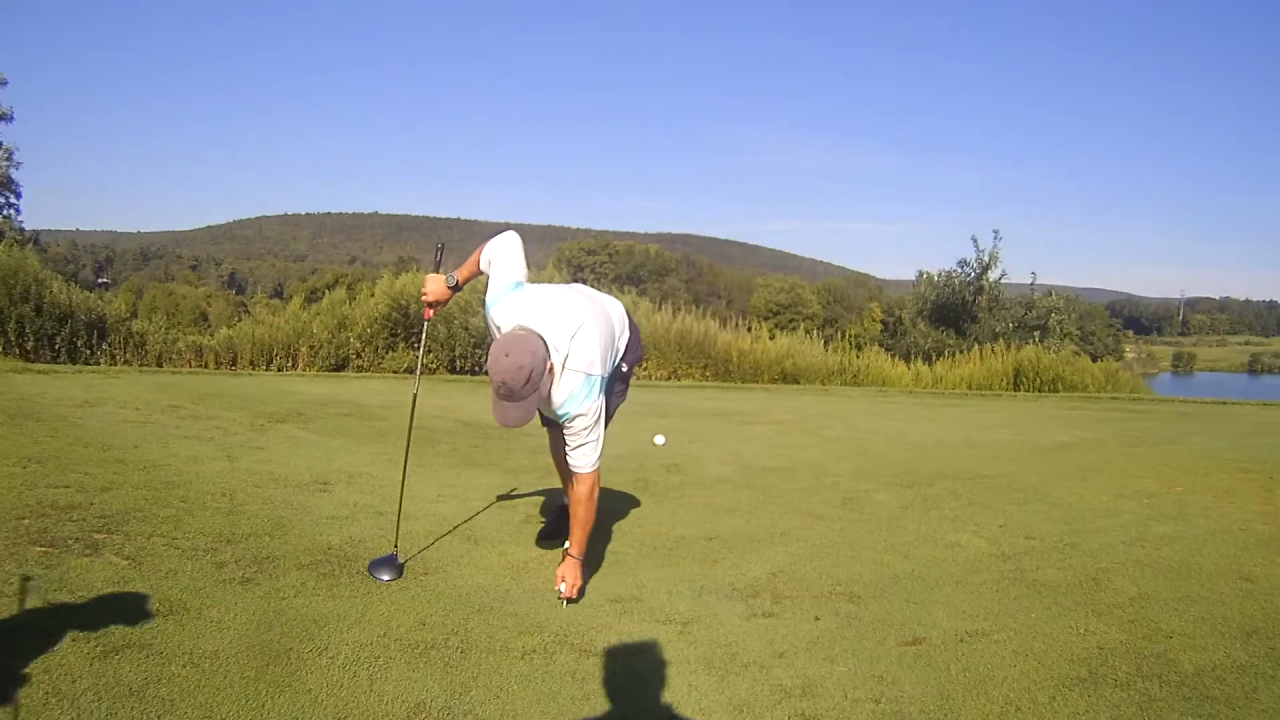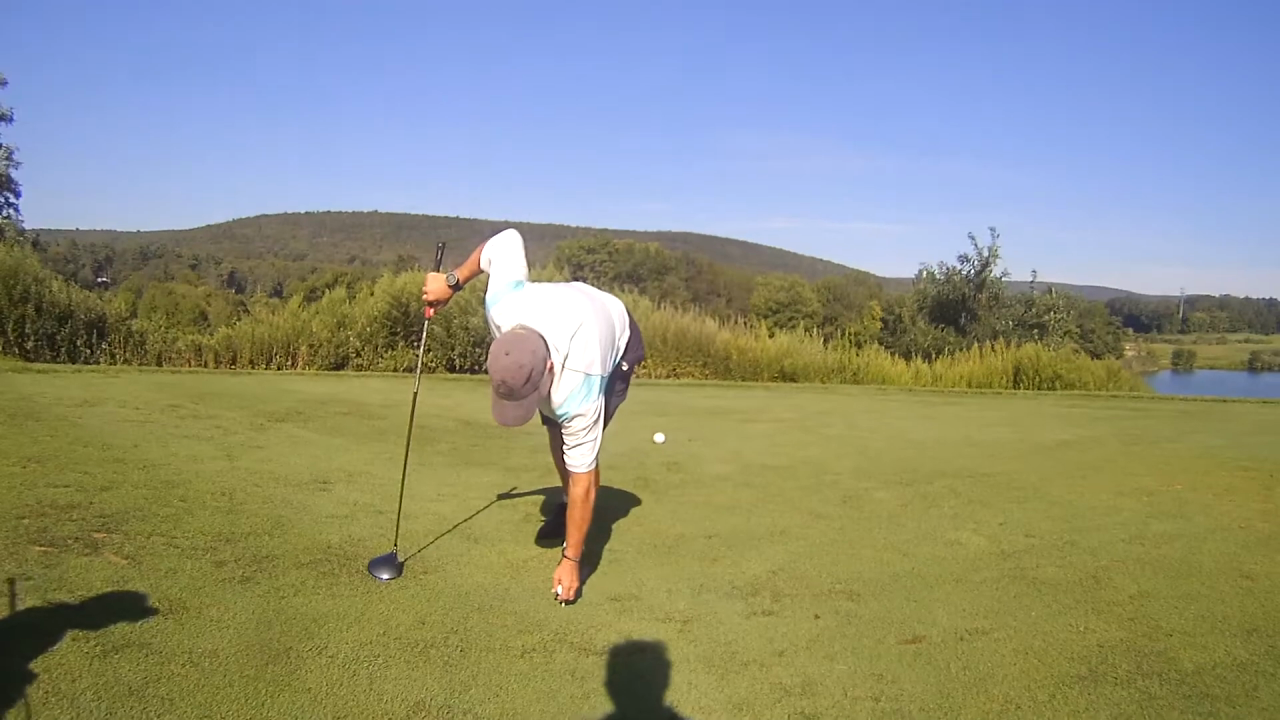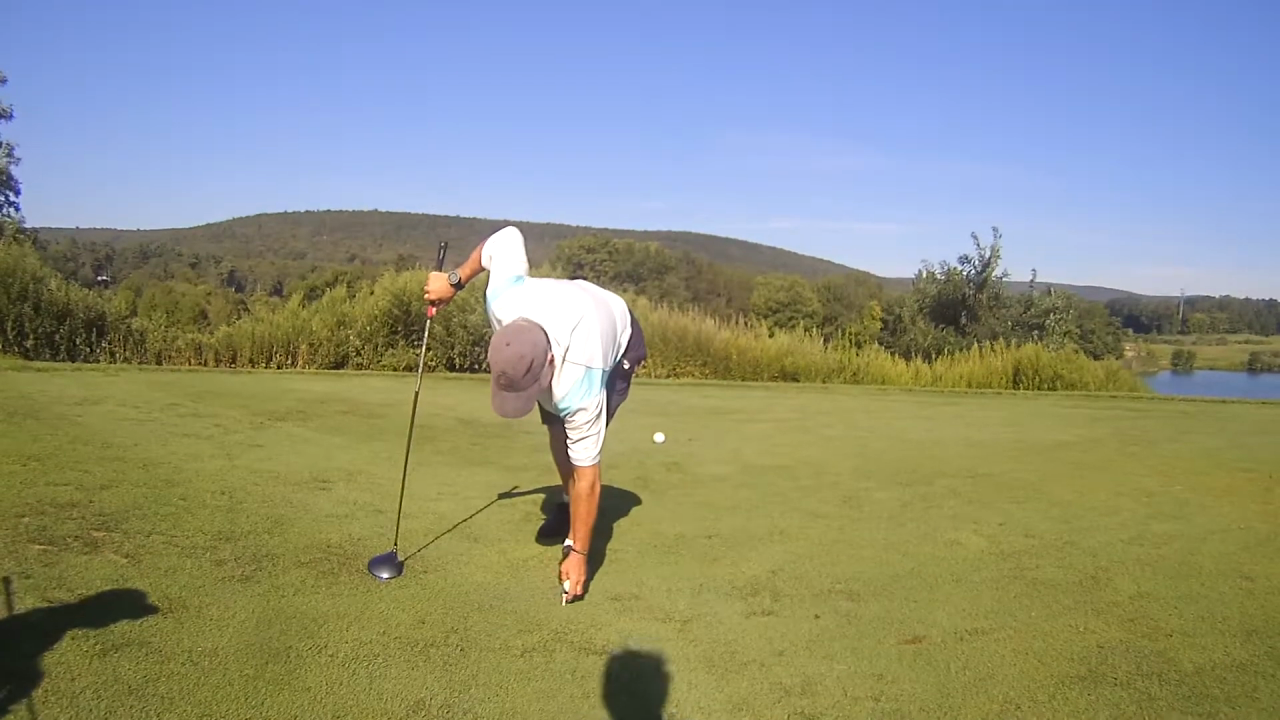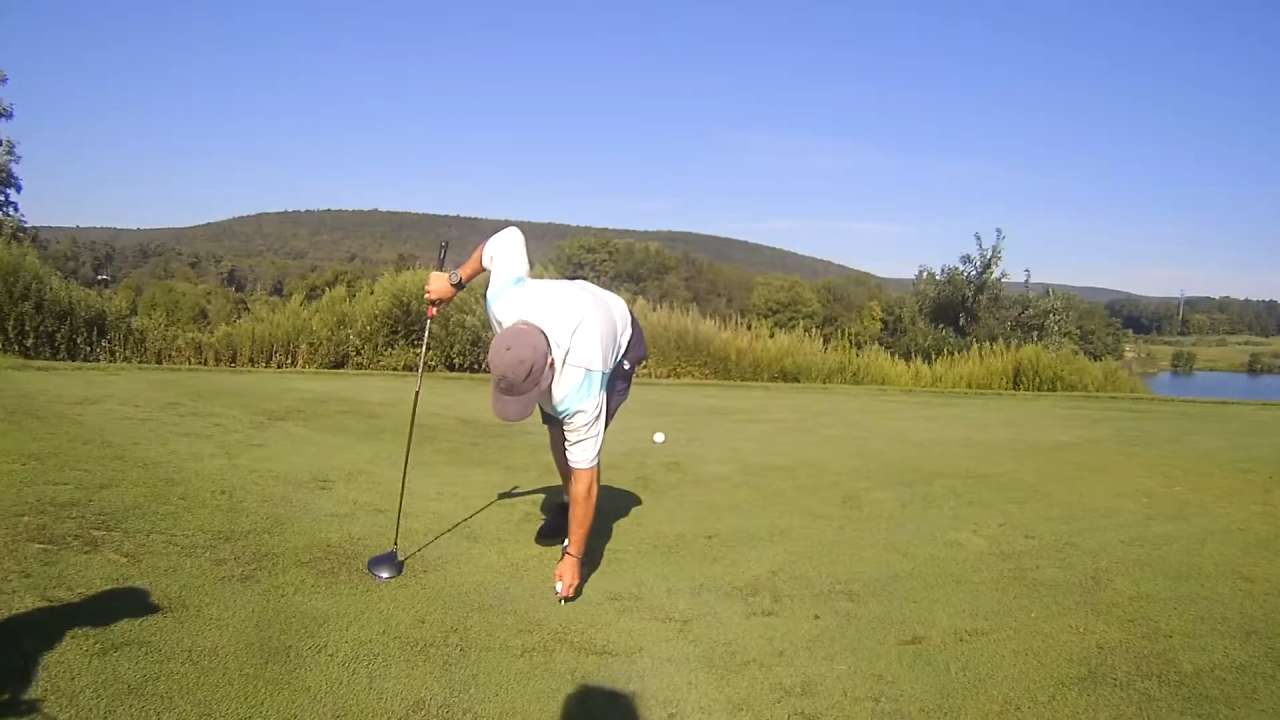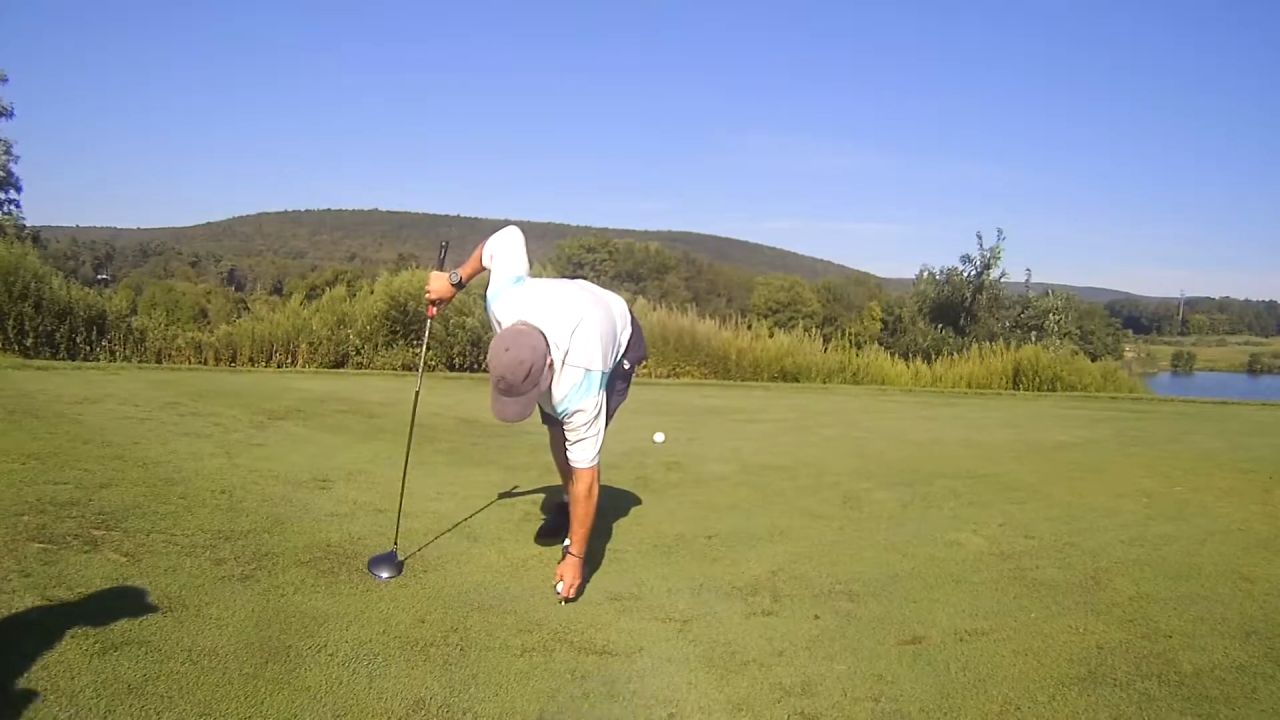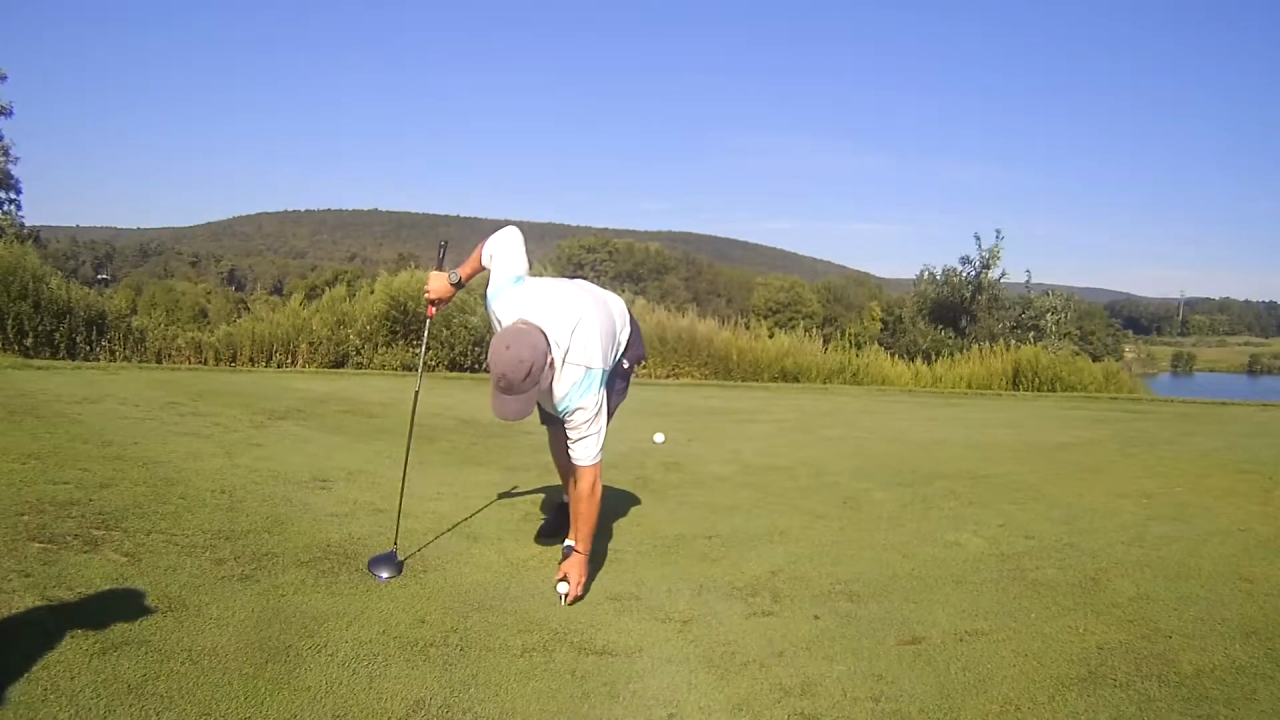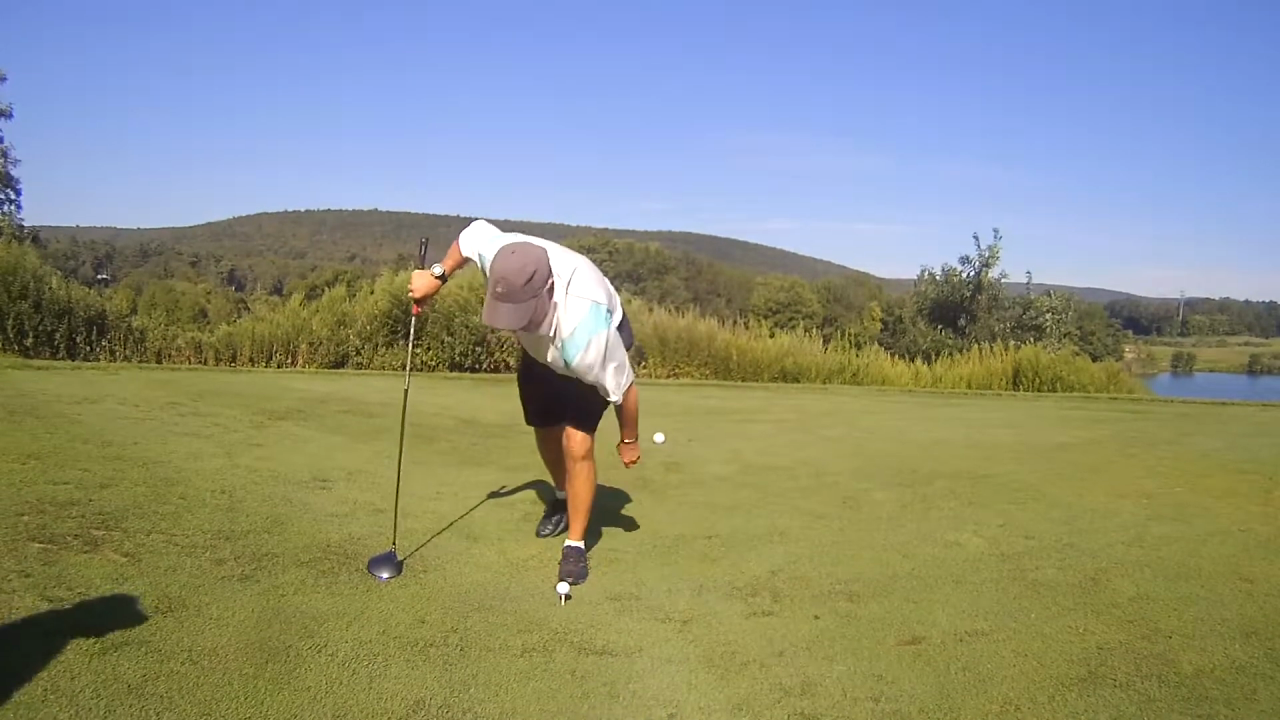
dt=0.4s
person 1, frame 1
left shoulder: (576, 391)
right shoulder: (501, 307)
left elbow: (586, 476)
right elbow: (506, 241)
left wrist: (574, 558)
right wrist: (452, 282)
left hip: (616, 345)
right hip: (578, 315)
left knee: (576, 446)
right knee: (556, 430)
left ankle: (577, 539)
right ankle: (568, 508)
person 1, frame 2
left shoulder: (576, 391)
right shoulder: (502, 306)
left elbow: (583, 477)
right elbow: (507, 240)
left wrist: (571, 561)
right wrist: (452, 281)
left hip: (617, 344)
right hip: (580, 311)
left knee: (577, 449)
right knee: (556, 430)
left ankle: (576, 546)
right ankle: (566, 507)
person 1, frame 3
left shoulder: (577, 384)
right shoulder: (502, 300)
left elbow: (587, 472)
right elbow: (507, 238)
left wrist: (578, 554)
right wrist: (455, 280)
left hip: (618, 344)
right hip: (579, 314)
left knee: (578, 445)
right knee: (557, 427)
left ankle: (575, 536)
right ankle: (568, 504)
person 1, frame 4
left shoulder: (577, 386)
right shoulder: (503, 302)
left elbow: (584, 474)
right elbow: (508, 238)
left wrist: (573, 557)
right wrist: (455, 281)
left hip: (618, 345)
right hip: (579, 311)
left knee: (577, 443)
right knee: (557, 429)
left ankle: (573, 542)
right ankle: (567, 505)
person 1, frame 5
left shoulder: (577, 385)
right shoulder: (502, 302)
left elbow: (585, 473)
right elbow: (508, 237)
left wrist: (576, 557)
right wrist: (455, 280)
left hip: (617, 343)
right hip: (576, 312)
left knee: (578, 448)
right knee: (557, 429)
left ankle: (573, 539)
right ankle: (567, 503)
person 1, frame 6
left shoulder: (577, 385)
right shoulder: (503, 302)
left elbow: (588, 472)
right elbow: (507, 237)
left wrist: (582, 554)
right wrist: (455, 280)
left hip: (616, 344)
left knee: (577, 447)
right knee: (557, 432)
left ankle: (573, 542)
right ankle: (568, 504)
person 1, frame 7
left shoulder: (586, 325)
right shoulder: (502, 257)
left elbow: (623, 389)
right elbow: (475, 231)
left wrist: (628, 440)
right wrist: (436, 276)
left hip: (590, 359)
right hip: (540, 350)
left knee: (577, 444)
right knee: (545, 432)
left ankle: (575, 546)
right ankle: (564, 500)
